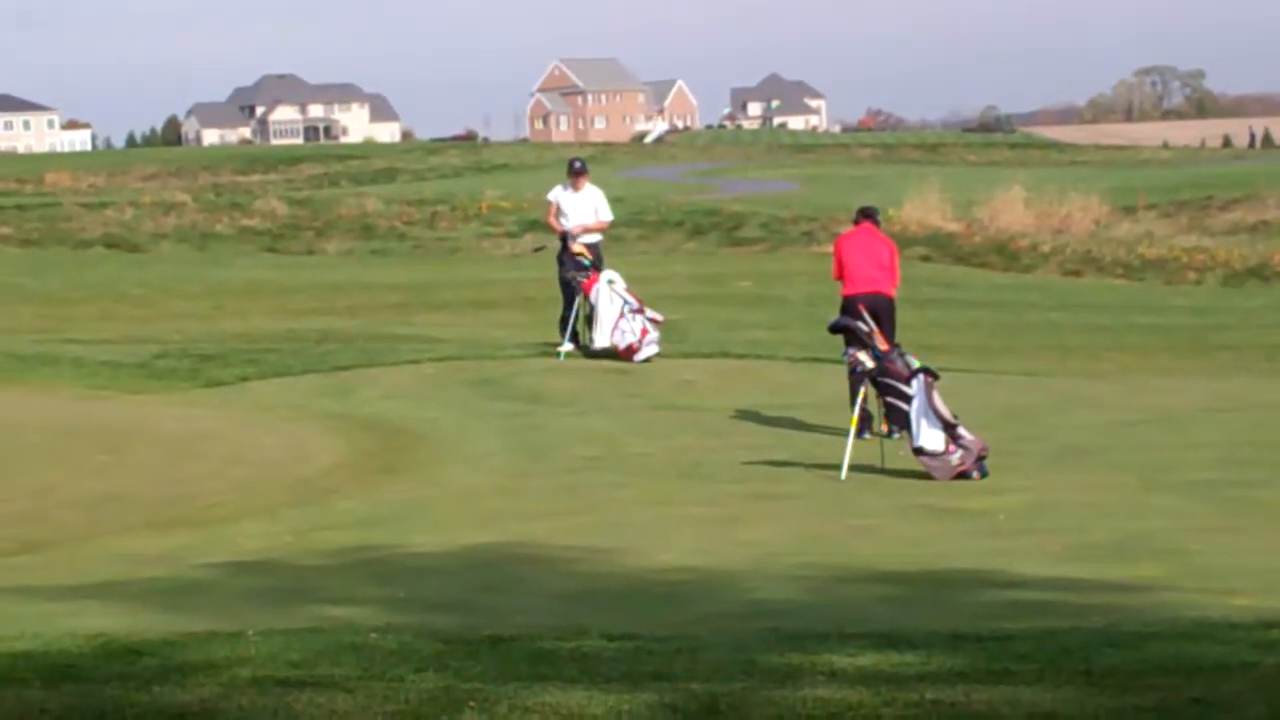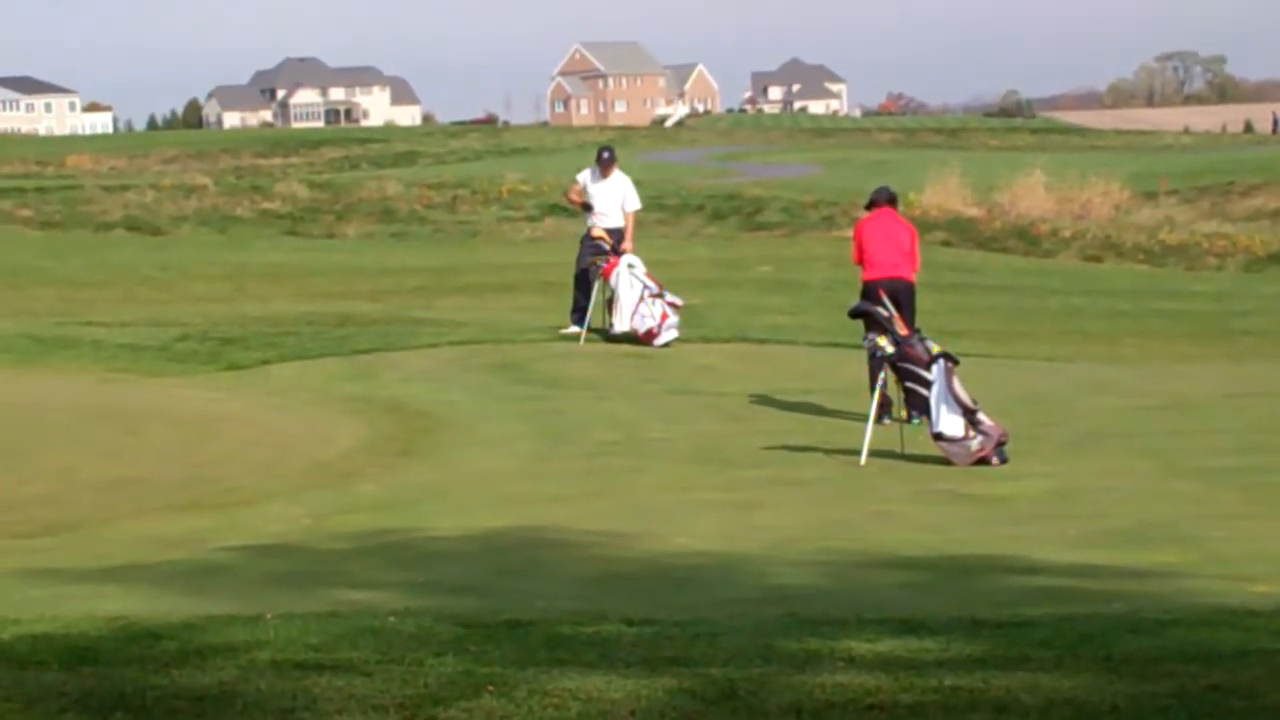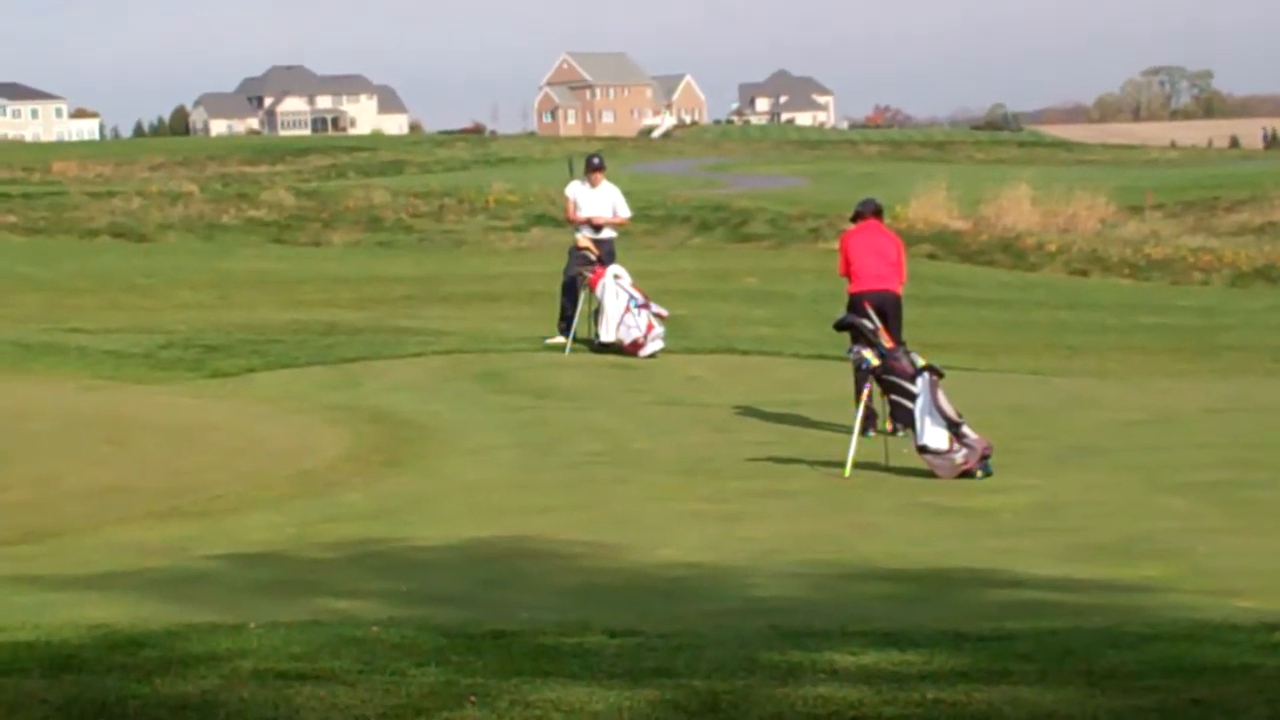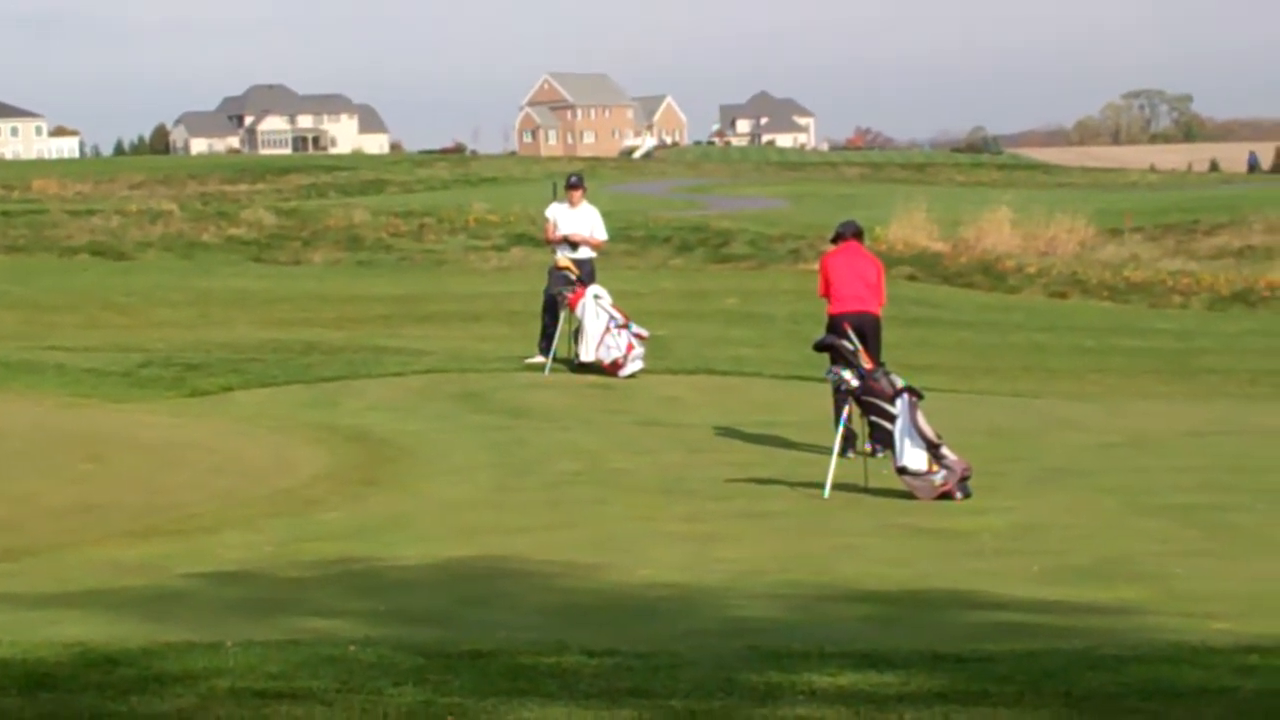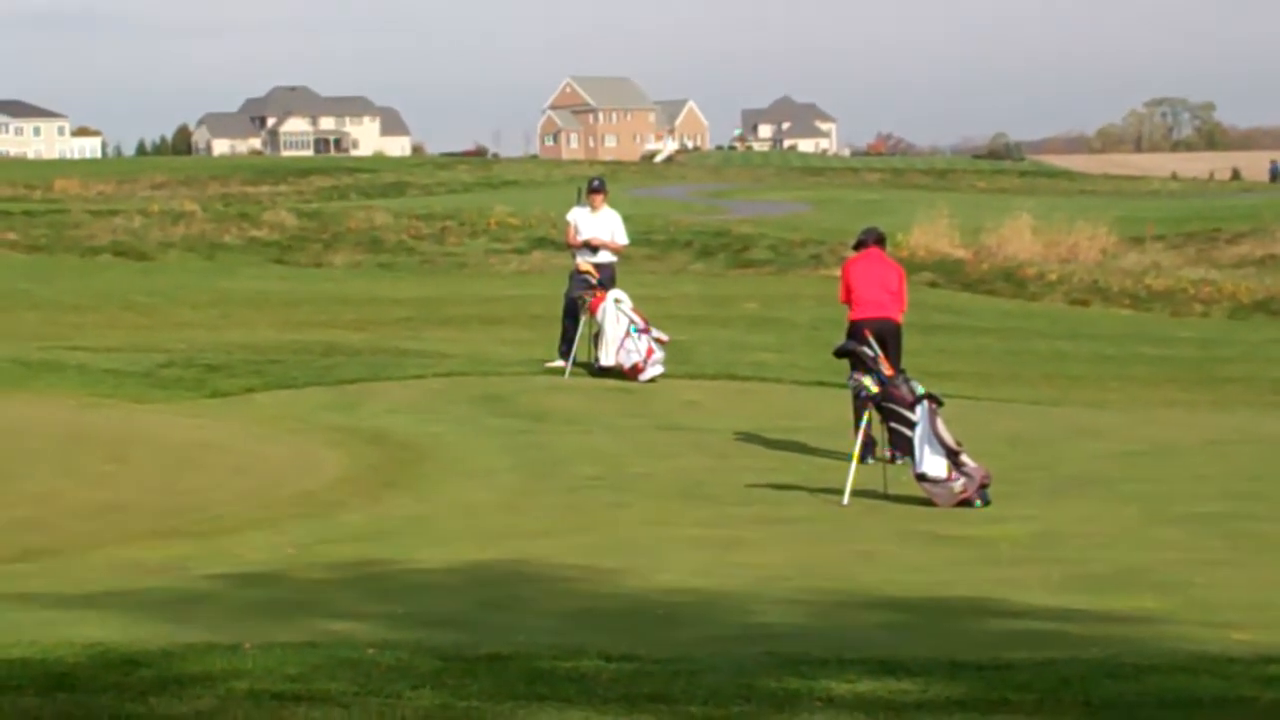
dt=1s
person 1, frame 1
left shoulder: (842, 240)
right shoulder: (888, 242)
left elbow: (837, 274)
right elbow: (895, 279)
left hip: (854, 299)
right hip: (883, 299)
left ankle: (863, 424)
right ankle: (894, 423)
person 1, frame 2
left shoulder: (862, 225)
right shoulder: (908, 227)
left elbow: (857, 259)
right elbow: (915, 265)
left hip: (875, 284)
right hip: (903, 284)
left ankle: (883, 410)
right ankle: (915, 409)
person 1, frame 3
left shoulder: (848, 237)
right shoulder: (894, 239)
left elbow: (844, 271)
right elbow: (901, 278)
left hip: (861, 296)
right hip: (890, 297)
left ankle: (868, 422)
right ankle: (899, 420)
person 1, frame 4
left shoulder: (829, 258)
right shoulder: (874, 260)
left elbow: (824, 293)
right elbow: (881, 299)
left hip: (840, 318)
right hip: (869, 318)
left ankle: (847, 442)
right ankle: (878, 442)
person 1, frame 5
left shoulder: (851, 264)
right shoulder: (896, 268)
left elbow: (845, 299)
right elbow: (902, 306)
left hip: (861, 324)
right hip: (890, 325)
left ankle: (866, 449)
person 2, frame 1
left shoulder: (596, 194)
right shoulder: (558, 192)
left elbow: (605, 223)
right elbow: (550, 217)
left wrist: (583, 227)
right wrist: (560, 231)
left hip: (590, 248)
right hip: (568, 249)
right knee: (569, 293)
right ankle: (570, 339)
person 2, frame 2
left shoulder: (624, 182)
right shoulder: (587, 175)
left elbow: (630, 213)
right elbow: (570, 195)
left wrist: (628, 240)
right wrist: (582, 203)
left hip: (615, 234)
right hip: (593, 232)
right knee: (582, 274)
right ankle: (578, 322)
person 2, frame 3
left shoulder: (612, 191)
right shoulder: (575, 187)
left elbow: (625, 219)
right elbow: (569, 216)
left wrist: (605, 220)
right wrist: (588, 220)
left hip: (604, 244)
right hip: (582, 242)
right knee: (569, 283)
right ankle: (565, 332)
person 2, frame 4
left shoulder: (592, 212)
right shoulder: (555, 209)
left elbow: (600, 243)
right elbow: (548, 237)
left wrist: (582, 238)
right wrist: (564, 237)
left hip: (585, 264)
right knee: (550, 303)
right ankle: (544, 352)
person 2, frame 5
left shoulder: (613, 216)
right shoulder: (577, 212)
left elbow: (620, 247)
right elbow: (569, 241)
left wrist: (603, 242)
right wrist: (585, 242)
left hip: (605, 269)
right hip: (582, 267)
right knee: (570, 307)
right ankle: (564, 356)
